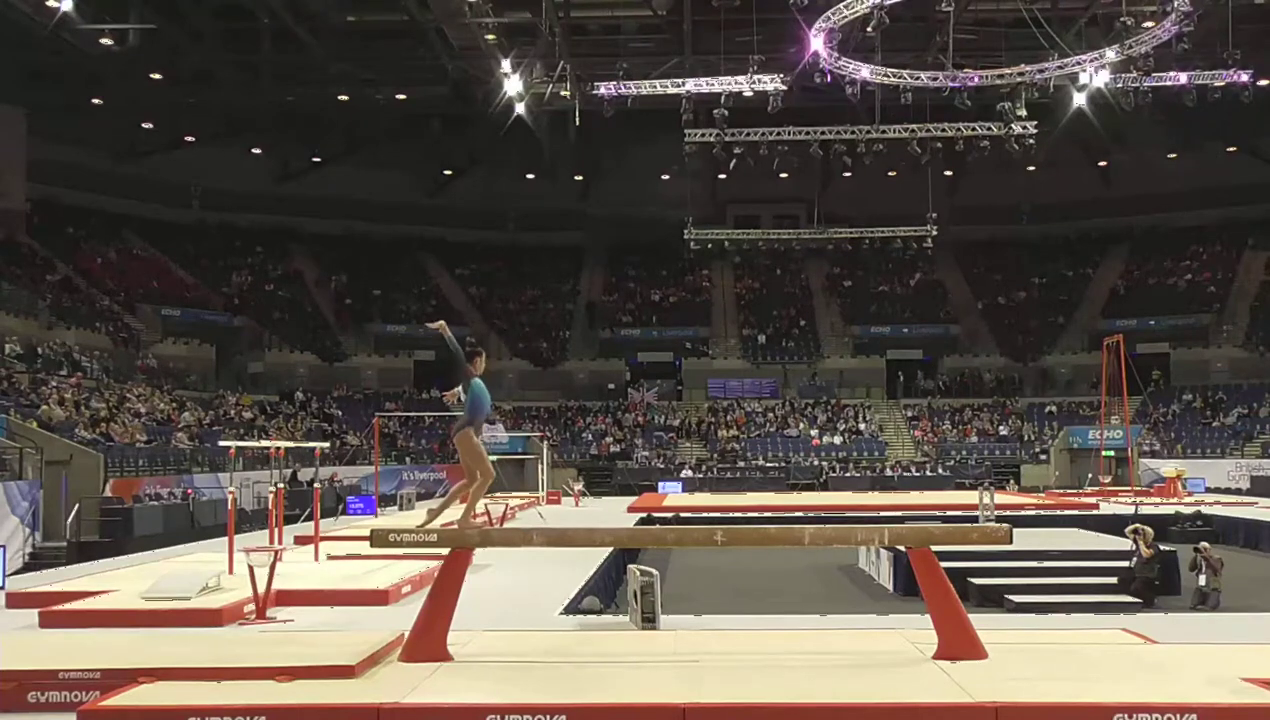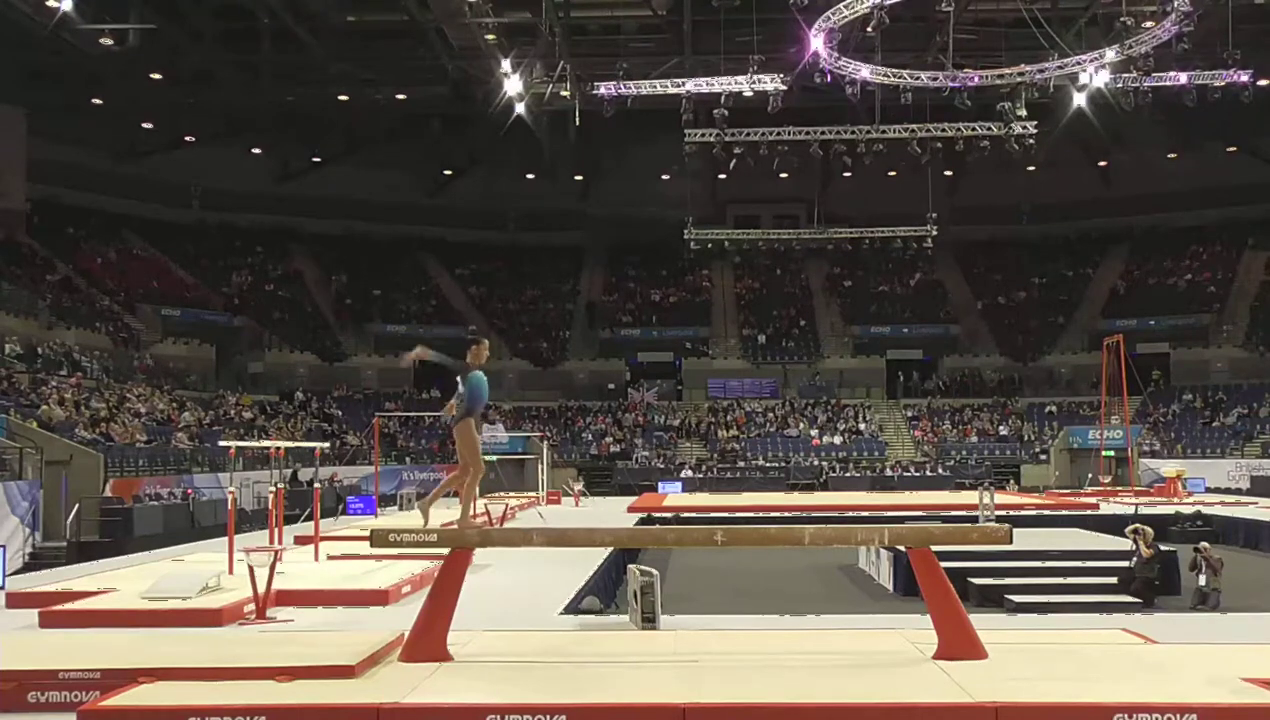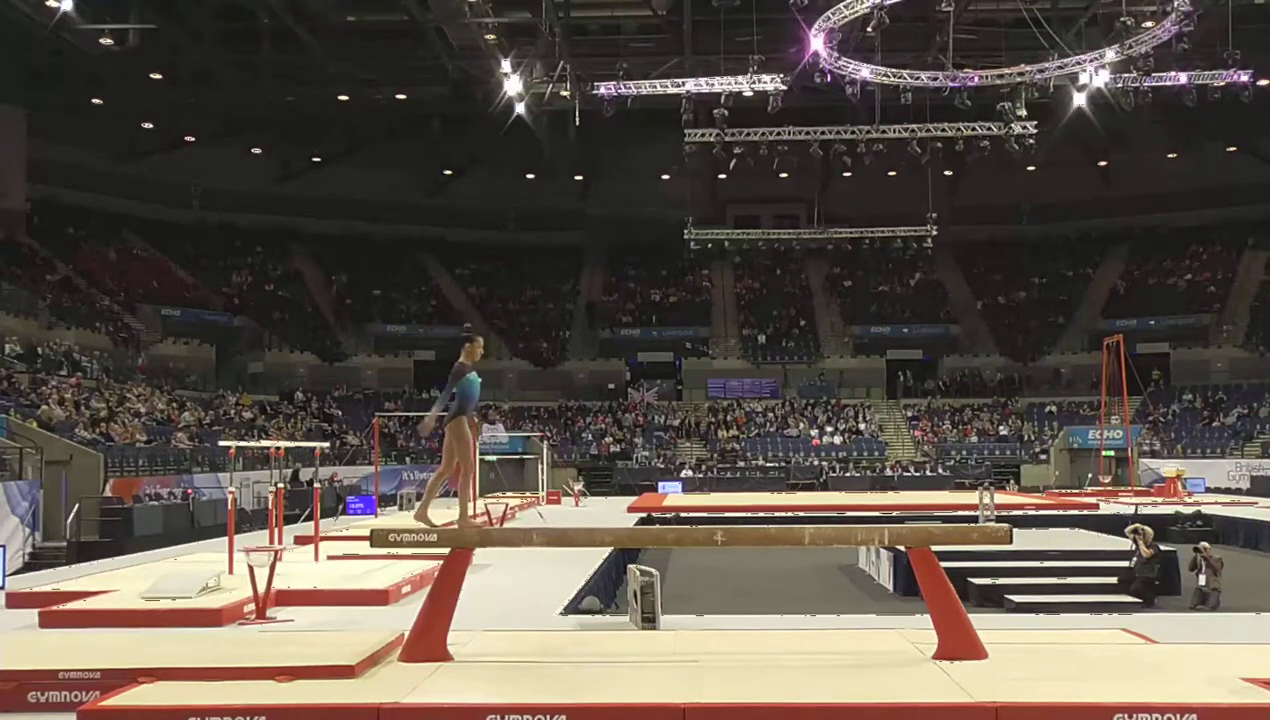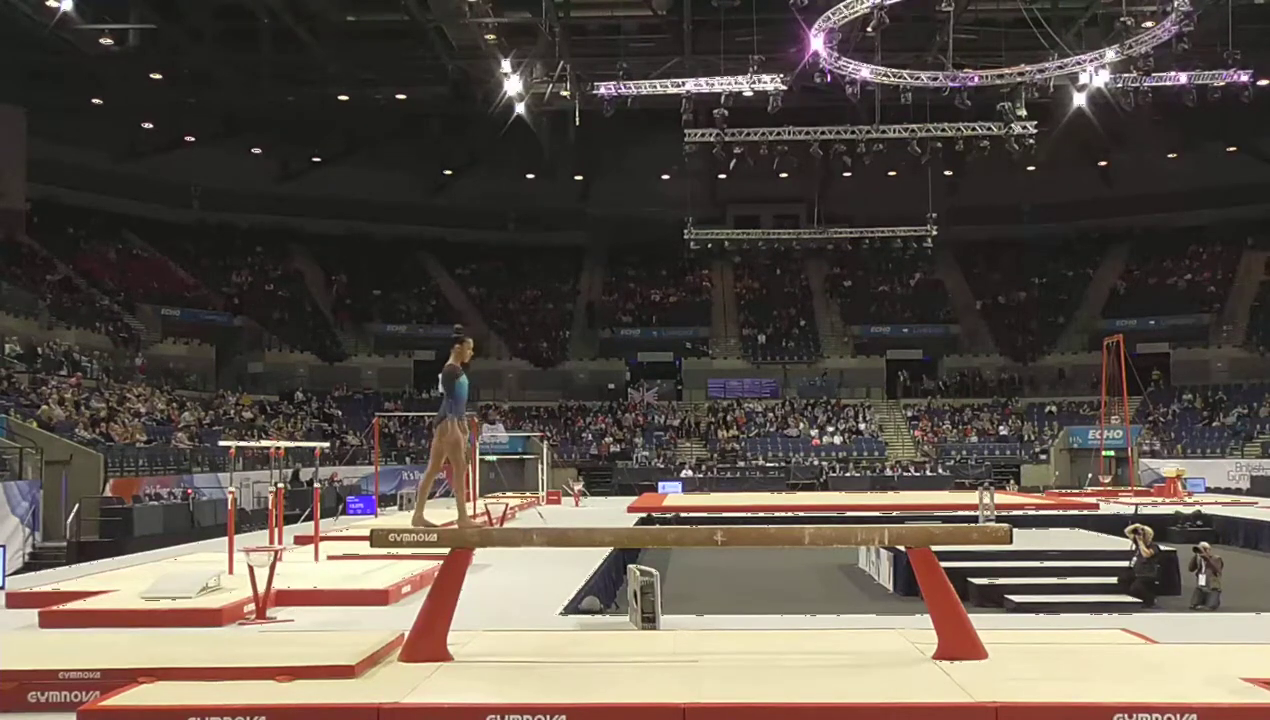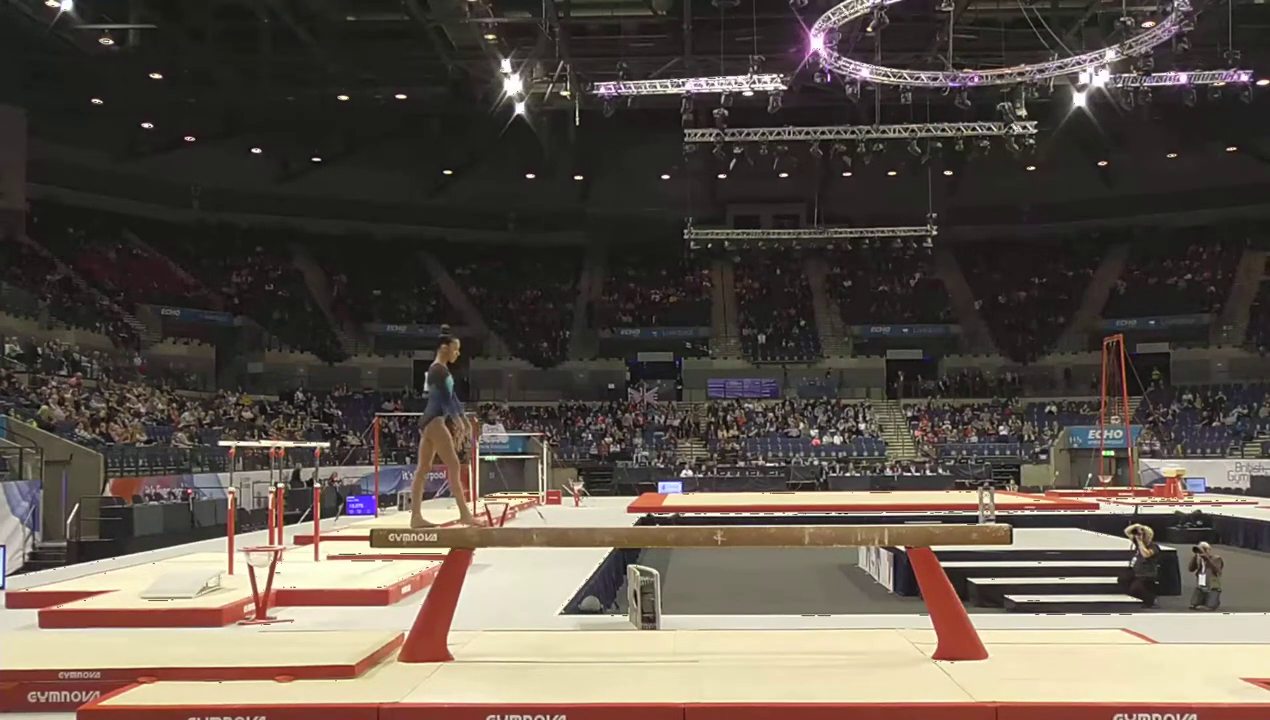
dt=0.2s
person 1, frame 1
left shoulder: (473, 380)
right shoulder: (469, 376)
right elbow: (458, 352)
left wrist: (458, 391)
right wrist: (445, 329)
left hip: (470, 434)
right hip: (465, 433)
left knee: (471, 480)
right knee: (487, 475)
left ankle: (437, 510)
right ankle: (465, 518)
person 1, frame 2
left shoulder: (476, 370)
right shoulder: (467, 367)
right elbow: (446, 360)
left wrist: (455, 401)
right wrist: (421, 353)
left hip: (469, 422)
right hip: (464, 422)
left knee: (463, 472)
right knee: (477, 469)
left ankle: (427, 502)
right ankle: (464, 518)
person 1, frame 3
left shoulder: (469, 369)
right shoulder: (461, 368)
right elbow: (447, 391)
right wrist: (433, 413)
left hip: (461, 420)
right hip: (457, 420)
left knee: (446, 468)
right knee: (467, 468)
left ankle: (422, 510)
right ankle: (463, 517)
person 1, frame 4
left shoulder: (457, 370)
right shoulder: (451, 370)
right elbow: (449, 399)
left wrist: (463, 426)
right wrist: (452, 425)
left hip: (452, 422)
right hip: (448, 422)
left knee: (433, 469)
right knee: (460, 467)
left ankle: (418, 515)
right ankle: (462, 517)
person 1, frame 5
left shoulder: (440, 369)
right shoulder: (438, 370)
left elbow: (452, 397)
right elbow: (446, 398)
left wrist: (464, 422)
right wrist: (459, 424)
left hip: (432, 422)
right hip: (434, 421)
left knee: (422, 469)
right knee: (453, 465)
left ankle: (416, 517)
right ankle: (465, 513)
